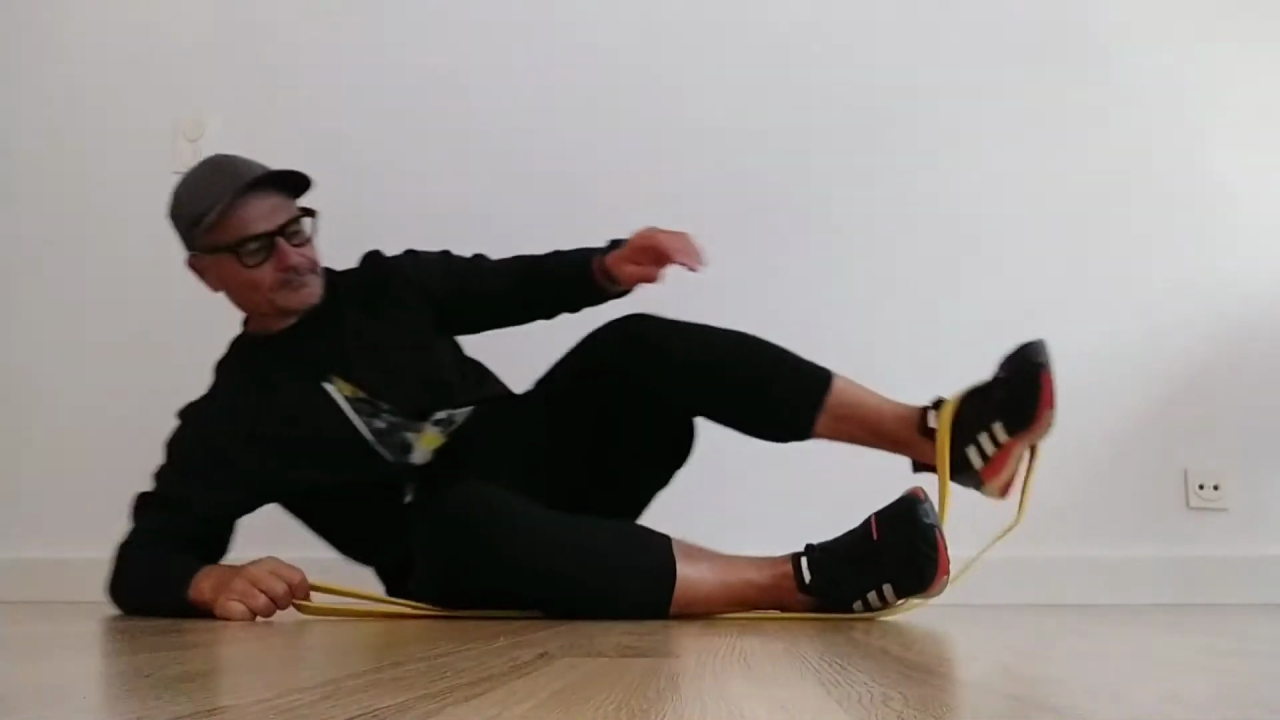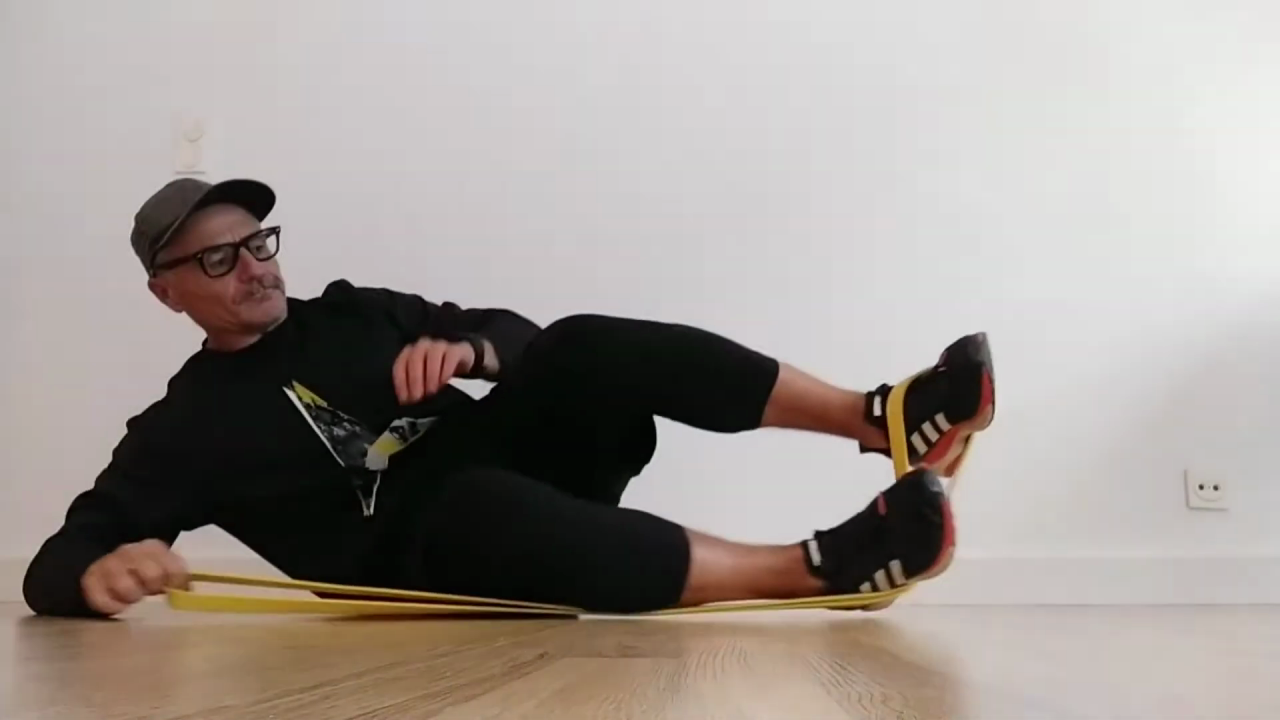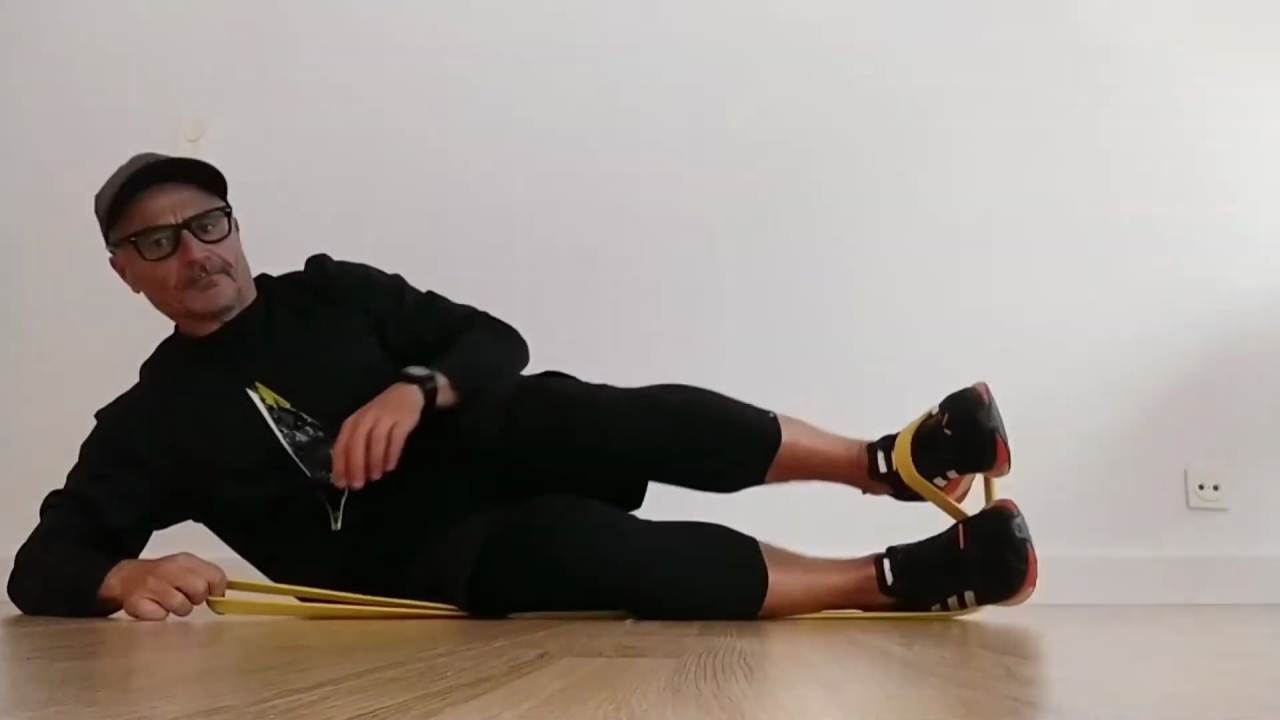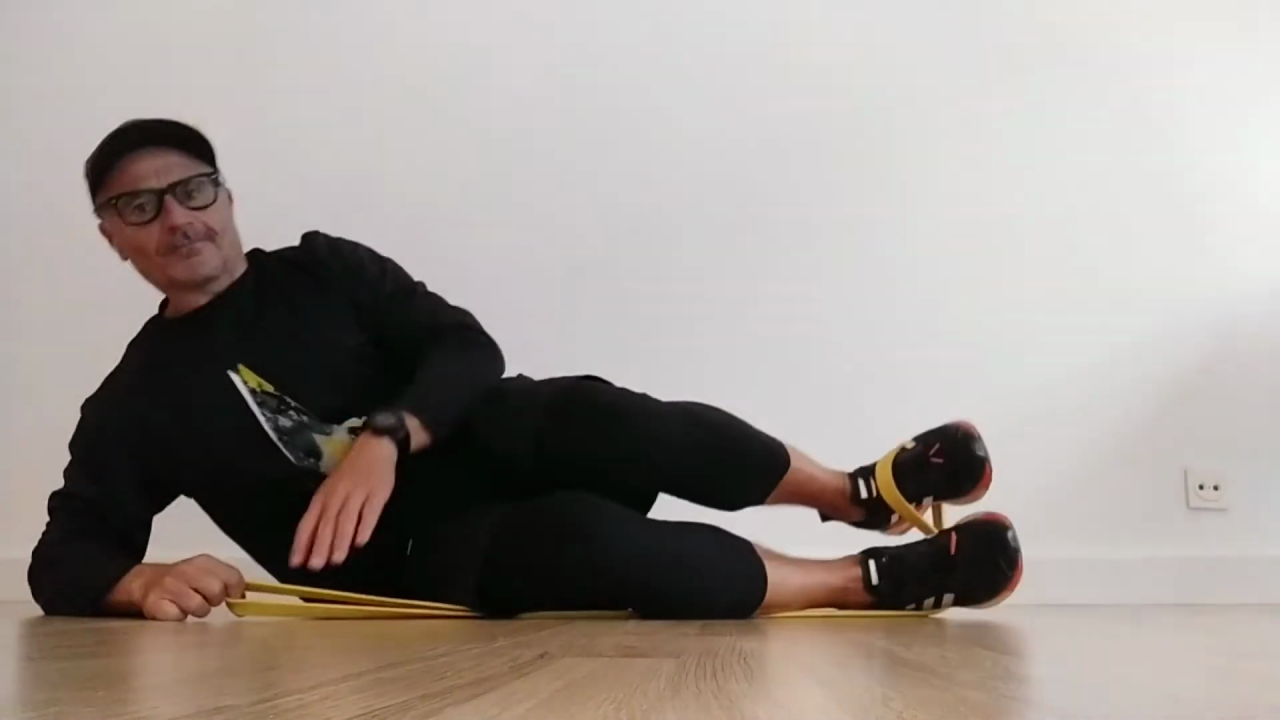
dt=0.5s
person 1, frame 1
left shoulder: (387, 286)
right shoulder: (228, 417)
left elbow: (521, 286)
right elbow: (139, 566)
left wrist: (613, 268)
right wrist: (214, 582)
left hip: (540, 461)
right hip: (452, 547)
left knee: (636, 345)
right knee: (472, 527)
left ankle: (938, 436)
right ankle: (812, 579)
person 1, frame 2
left shoulder: (351, 314)
right shoulder: (179, 430)
left elbow: (514, 337)
right elbow: (50, 569)
left wrist: (465, 349)
right wrist: (102, 570)
left hip: (506, 457)
right hip: (427, 563)
left knee: (584, 348)
right knee: (481, 504)
left ankle: (884, 417)
right ankle: (818, 566)
person 1, frame 3
left shoulder: (332, 291)
right shoulder: (146, 423)
left elbow: (495, 342)
left wrist: (415, 388)
right wrist: (127, 576)
left hip: (474, 456)
right hip: (417, 565)
left knee: (562, 416)
right knee: (568, 541)
left ankle: (886, 463)
right ankle: (891, 578)
person 1, frame 4
left shoulder: (327, 269)
right shoulder: (133, 402)
left elbow: (469, 351)
right elbow: (60, 562)
left wrist: (382, 441)
right wrist: (142, 581)
left hip: (479, 444)
right hip: (411, 556)
left knee: (600, 423)
right knee: (579, 540)
left ankle: (859, 494)
right ankle: (874, 582)
